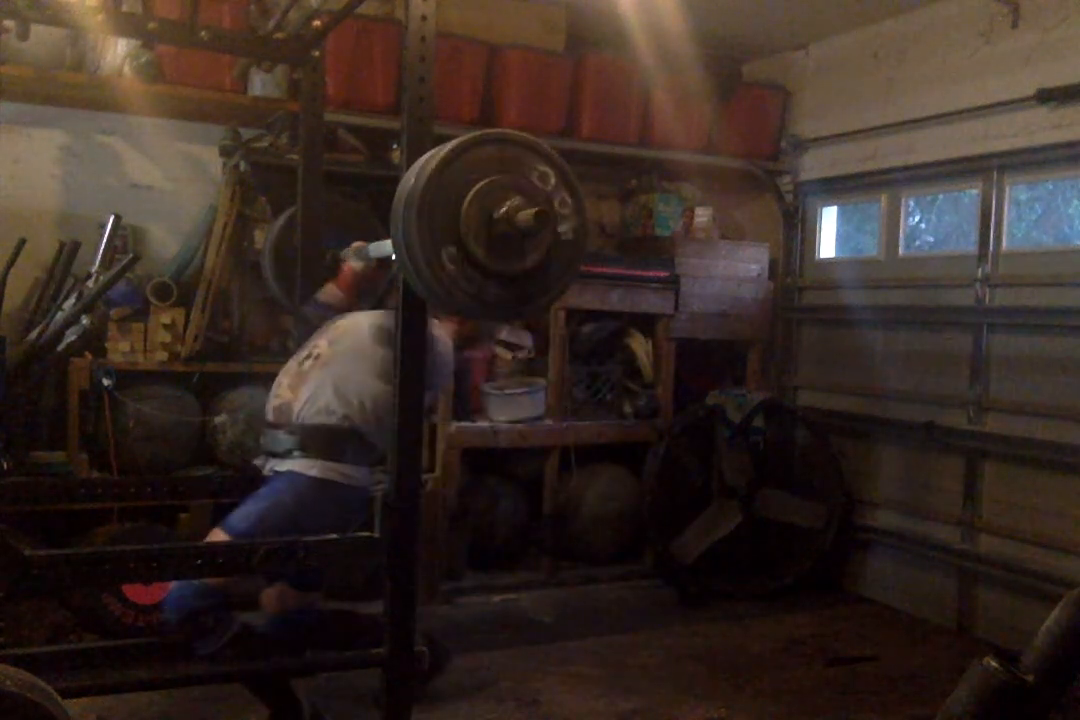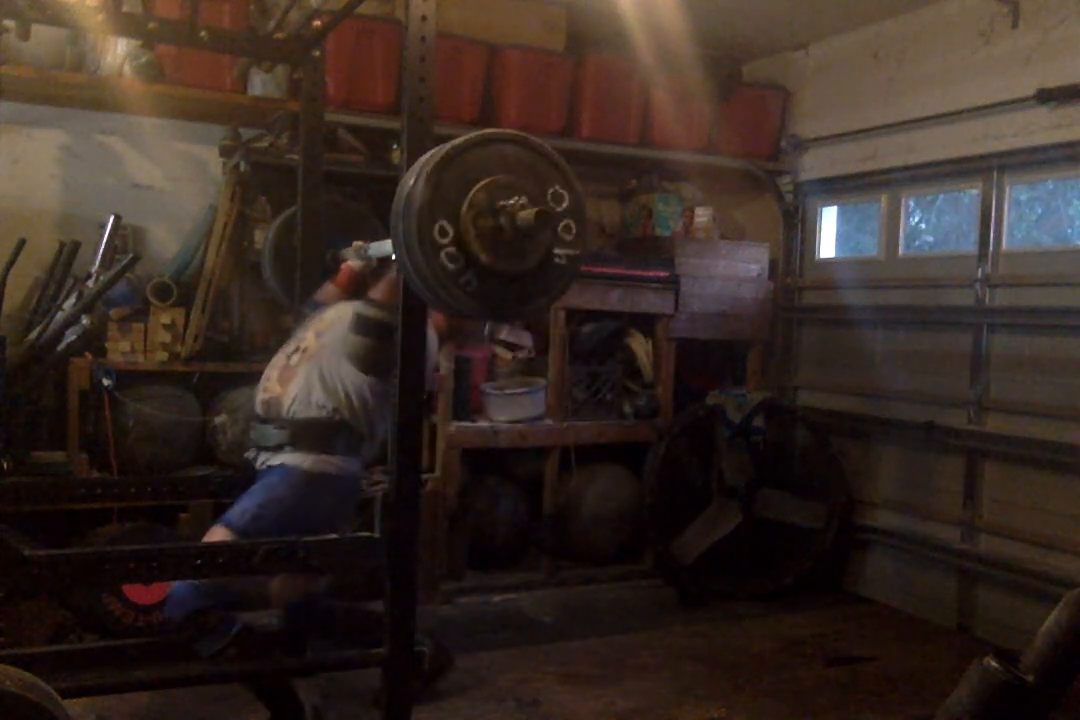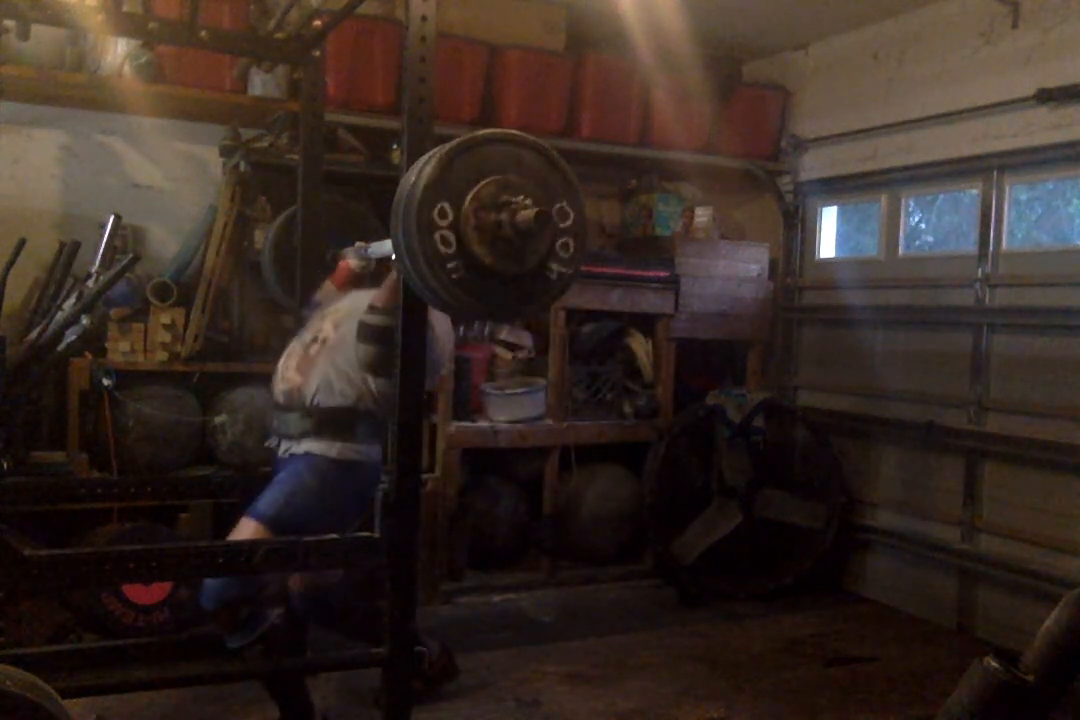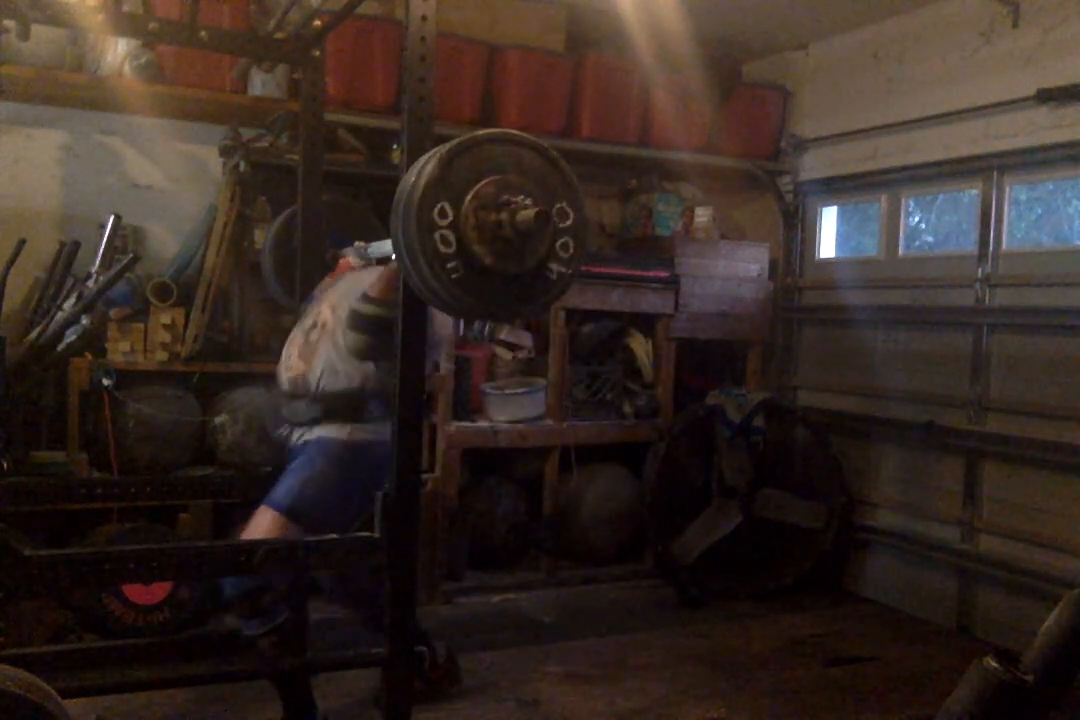
dt=0.7s
person 1, frame 1
left shoulder: (428, 343)
right shoulder: (393, 324)
left elbow: (392, 347)
right elbow: (319, 331)
right wrist: (352, 275)
left hip: (316, 480)
right hip: (306, 477)
left knee: (188, 603)
right knee: (290, 621)
person 1, frame 2
right shoulder: (362, 310)
left elbow: (363, 348)
right elbow: (316, 323)
left wrist: (403, 272)
right wrist: (351, 271)
left hip: (311, 473)
right hip: (293, 468)
left knee: (191, 599)
right knee: (302, 609)
right ankle: (417, 652)
person 1, frame 3
left shoulder: (427, 320)
right shoulder: (371, 298)
left elbow: (376, 353)
right elbow: (319, 323)
left wrist: (405, 272)
right wrist: (348, 270)
left hip: (332, 459)
right hip: (307, 453)
left knee: (226, 589)
right knee: (316, 598)
right ankle: (426, 657)
person 1, frame 4
right shoulder: (372, 279)
left elbow: (365, 338)
right elbow: (321, 317)
left wrist: (401, 262)
right wrist: (347, 265)
left hip: (345, 443)
right hip: (317, 439)
left knee: (247, 578)
right ankle: (428, 660)
